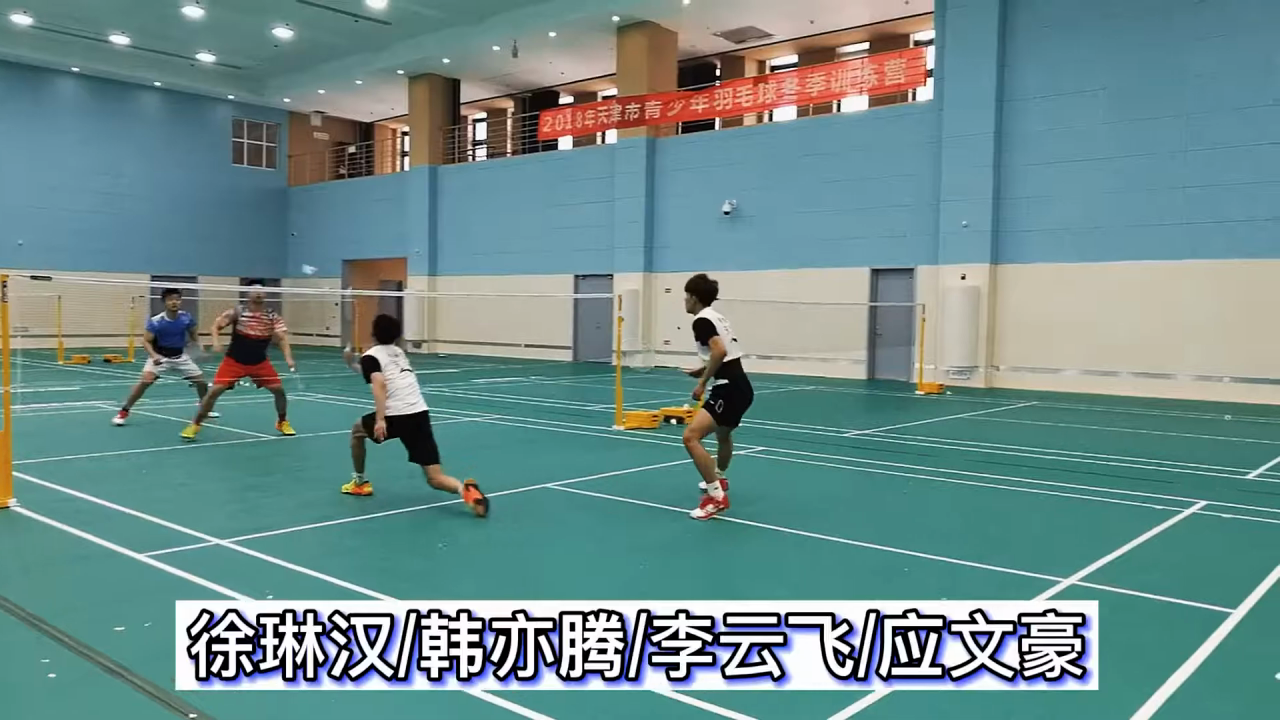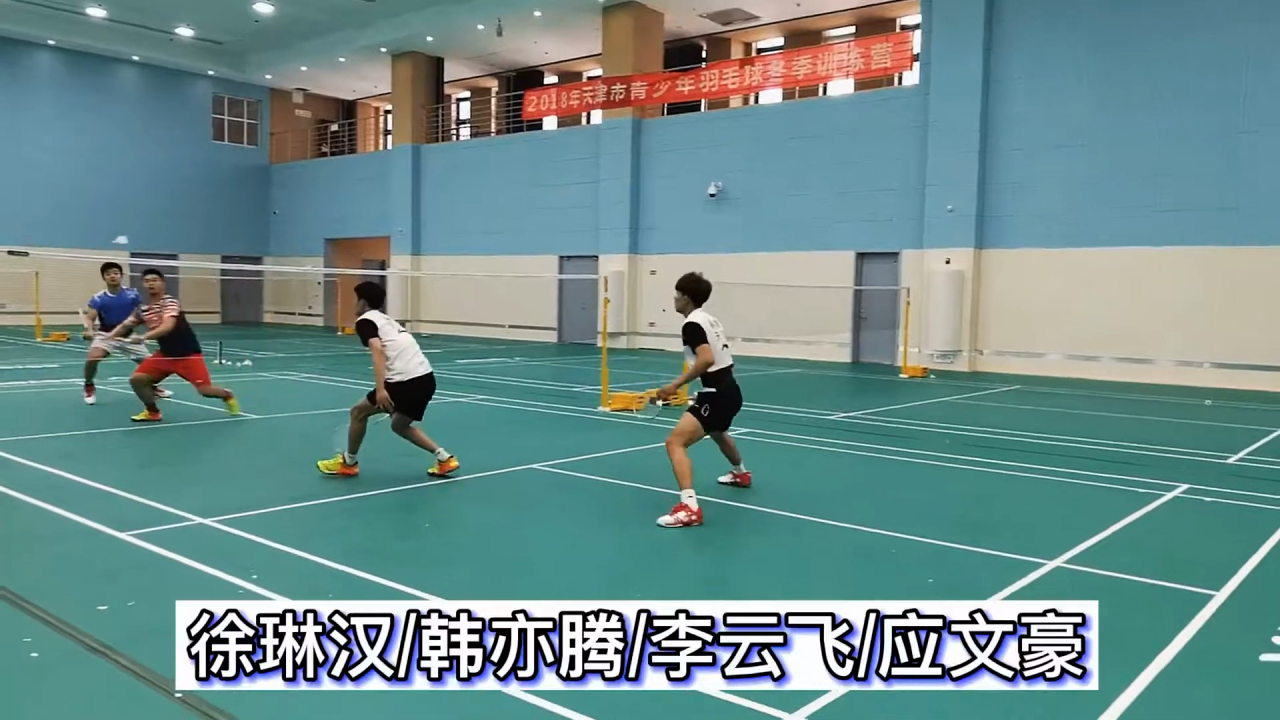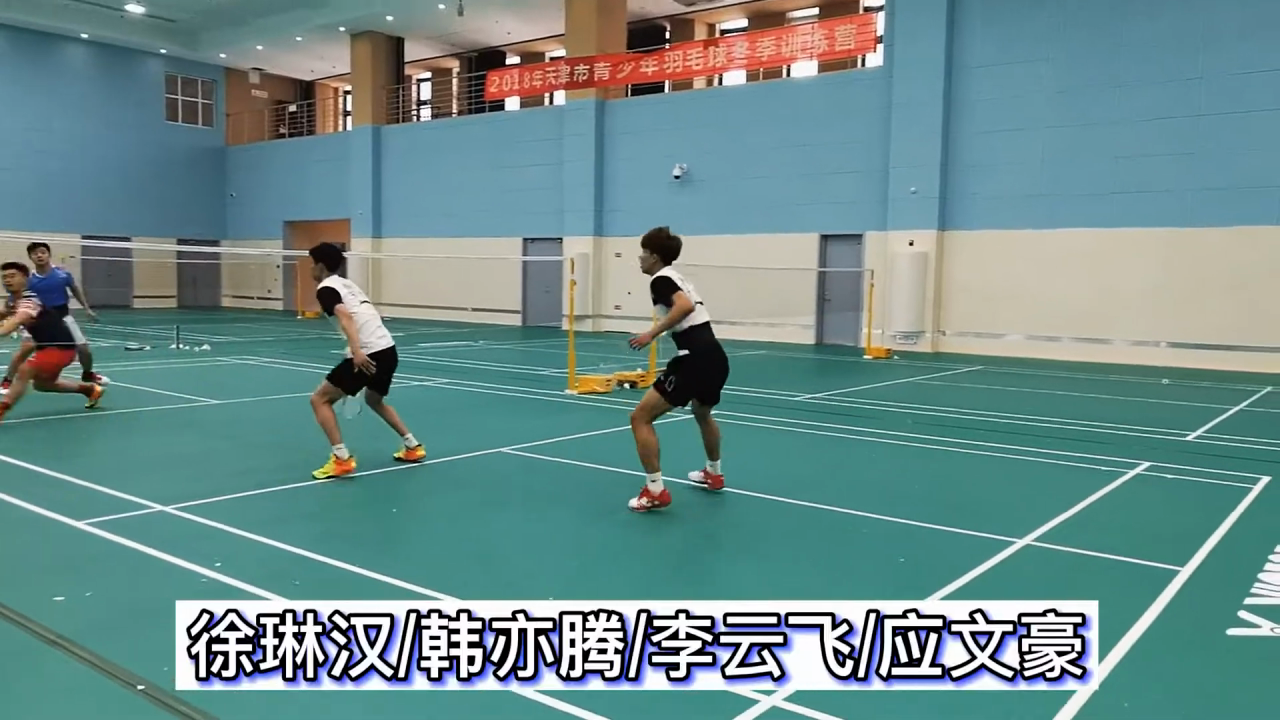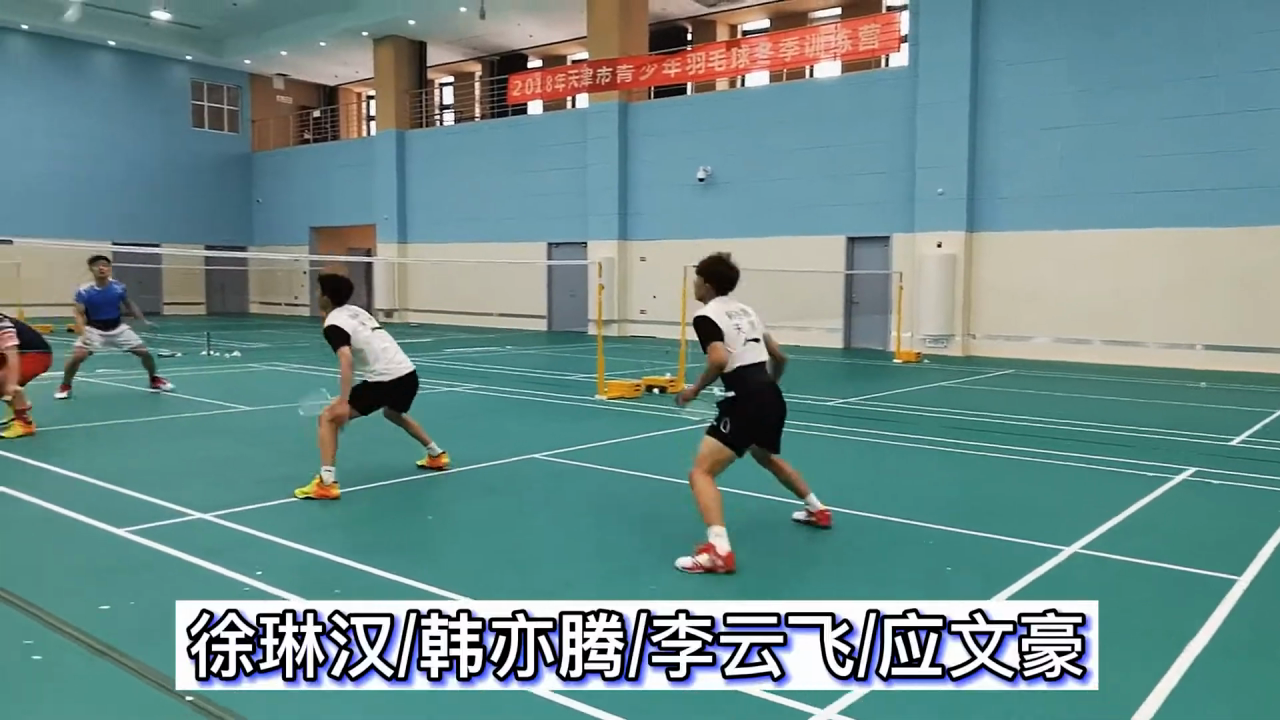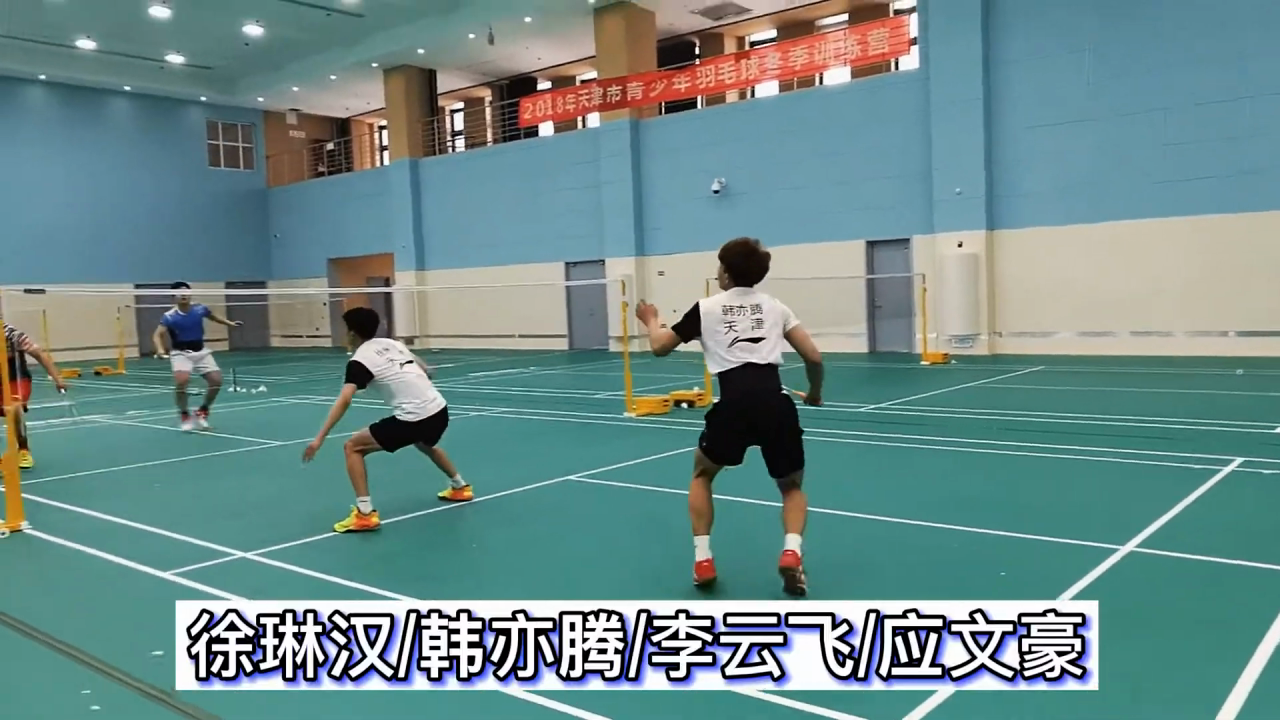
dt=0.3s
person 1, frame 1
left shoulder: (701, 320)
right shoulder: (716, 316)
left elbow: (719, 351)
left wrist: (703, 383)
right wrist: (704, 369)
left hip: (729, 389)
right hip: (740, 386)
left knee: (690, 437)
right knee: (722, 433)
left ankle: (717, 497)
right ankle: (719, 478)
person 1, frame 2
left shoulder: (692, 325)
right shoulder: (710, 319)
left elbow: (706, 360)
left wrist: (677, 384)
left hip: (718, 396)
right hip: (730, 392)
left knee: (676, 441)
right knee: (716, 432)
left ankle: (690, 507)
right ankle: (740, 473)
person 1, frame 3
left shoulder: (661, 280)
right shoulder: (677, 277)
left elbow: (685, 305)
left wrist: (652, 333)
left hip: (694, 360)
right hip: (716, 357)
left knee: (640, 418)
right knee: (701, 413)
left ankle: (656, 491)
right ankle: (713, 474)
person 1, frame 4
left shoulder: (706, 316)
right shoulder: (745, 311)
left elbow: (719, 360)
right elbow: (778, 355)
left wrist: (695, 389)
left hip: (745, 403)
right hip: (772, 398)
left knee: (701, 473)
right knee: (766, 457)
left ankle: (718, 549)
right ankle: (815, 509)
person 1, frame 5
left shoulder: (706, 308)
right shoulder: (775, 307)
left elbow: (660, 347)
right elbow: (814, 358)
left wrist: (651, 320)
right wrist: (814, 393)
left hip: (732, 406)
right hip: (777, 405)
left knee: (701, 477)
right knee: (792, 487)
left ankle: (702, 560)
right ankle: (792, 552)
person 2, frame 1
left shoulder: (370, 357)
right shoulder: (398, 353)
left elbow: (379, 384)
left wrist: (379, 420)
right wrist: (355, 365)
left hip: (394, 416)
right hip: (420, 415)
left knee: (357, 431)
right knee: (435, 478)
left ankle: (360, 482)
right ankle: (465, 489)
person 2, frame 2
left shoulder: (364, 321)
right shoulder: (386, 319)
left elbow: (378, 350)
left wrist: (380, 389)
right wrist: (387, 386)
left hip: (406, 381)
right hip: (426, 378)
left knee: (359, 412)
right knee: (400, 425)
left ankle: (347, 462)
right ankle: (444, 458)
person 2, frame 3
left shoulder: (325, 288)
right shoulder: (346, 284)
left elbow: (345, 316)
left wrist: (356, 352)
left hip: (367, 355)
right hip: (388, 350)
left knee: (319, 399)
right knee: (374, 399)
left ankle: (342, 458)
right ankle: (412, 446)
person 2, frame 4
left shoulder: (333, 324)
right shoulder: (357, 312)
left elbow: (347, 360)
left wrist: (344, 402)
left hip: (387, 380)
right hip: (409, 375)
left knee: (328, 417)
right knee: (393, 414)
left ankle: (327, 482)
right ankle: (436, 455)
person 2, frame 5
left shoulder: (360, 360)
right shoulder: (394, 344)
left elbow: (344, 399)
right elbow: (427, 371)
left wrist: (320, 438)
left hip: (413, 420)
right hip: (439, 412)
left knee: (352, 447)
right knee: (425, 444)
left ankle: (366, 513)
right ankle: (460, 487)
